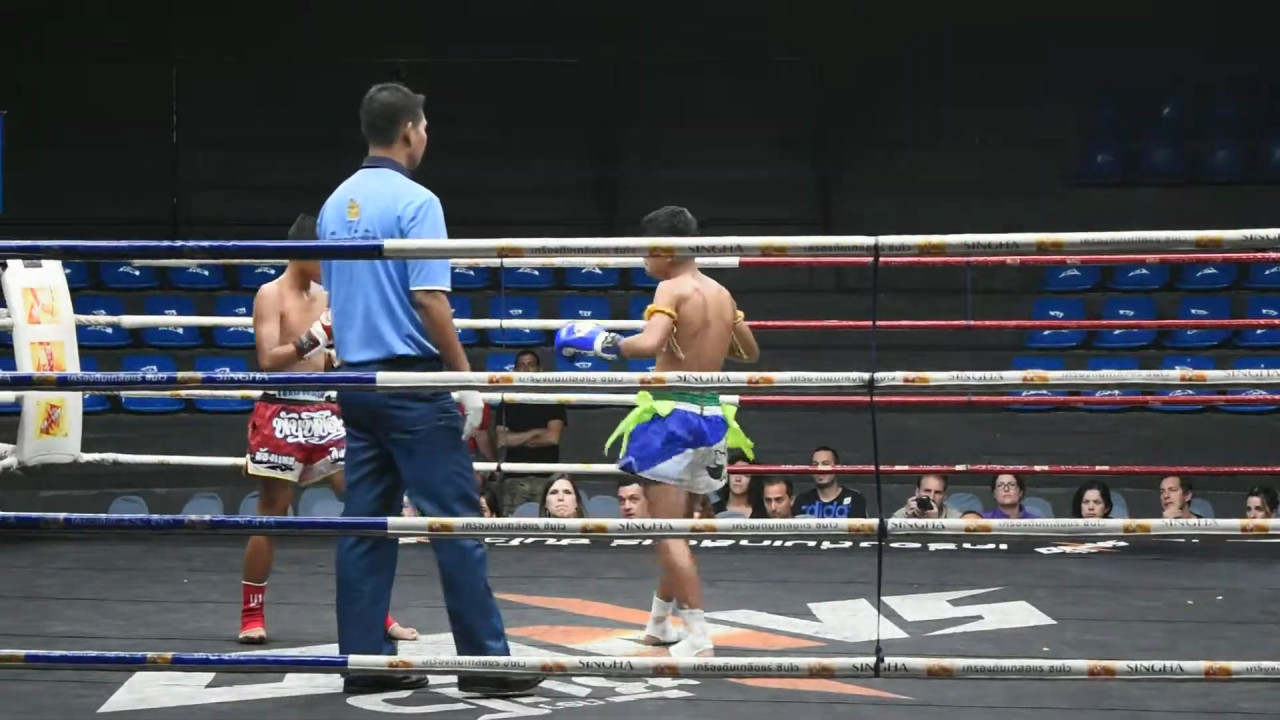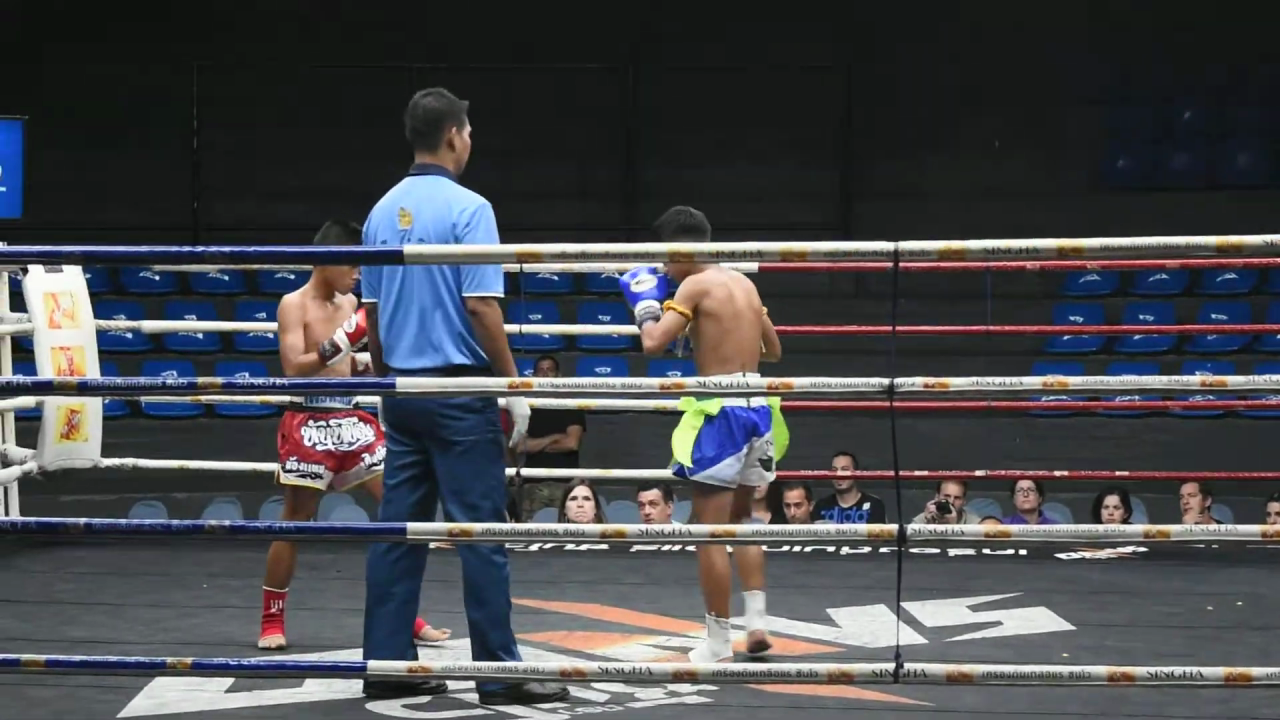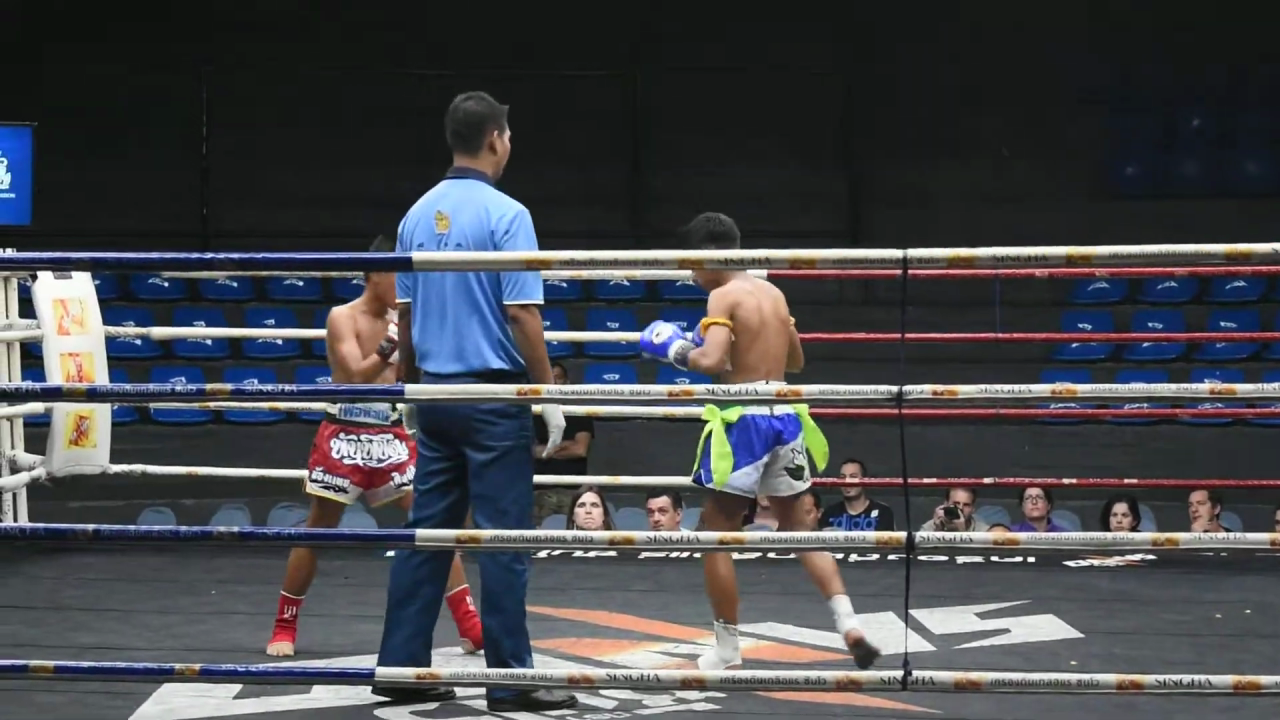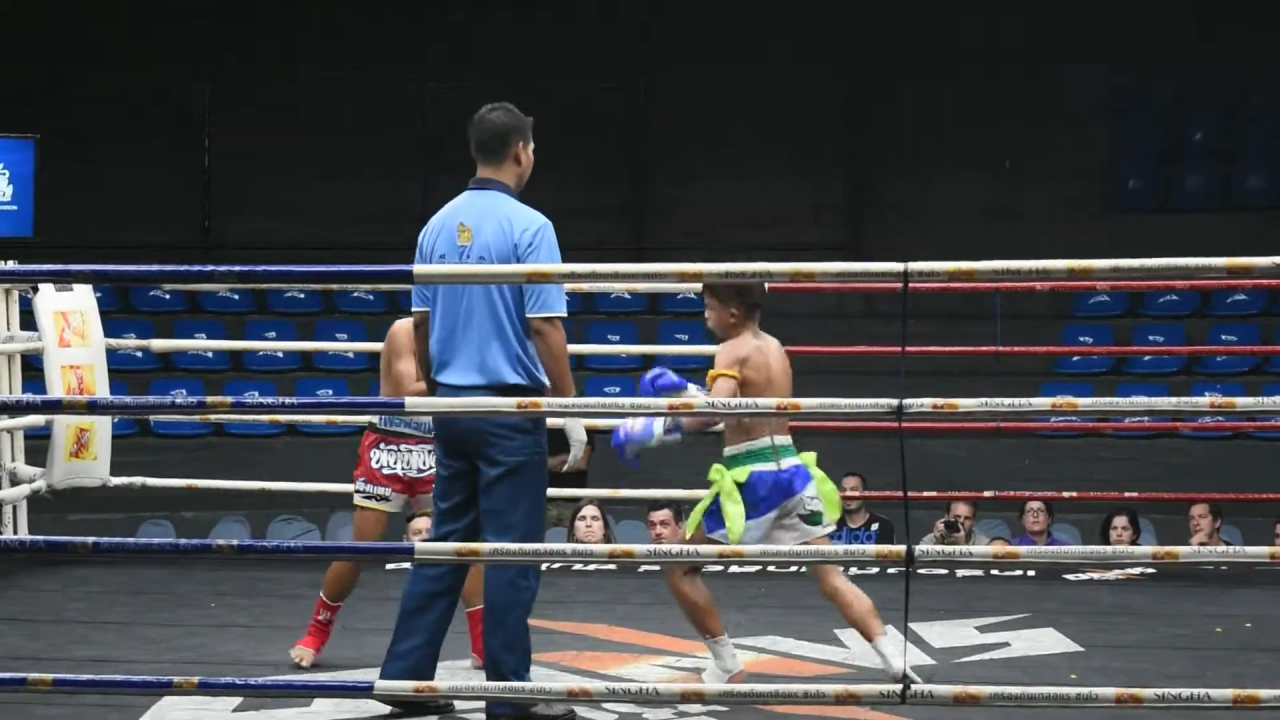
dt=0.2s
person 1, frame 1
left shoulder: (334, 204)
right shoulder: (416, 201)
right elbow: (431, 301)
right wrist: (466, 379)
left hip: (356, 382)
right hip: (410, 381)
left knee: (365, 523)
right knee: (453, 519)
left ankle: (365, 658)
right ankle: (484, 658)
person 1, frame 2
left shoulder: (381, 211)
right shoulder: (467, 208)
left elbow: (373, 311)
right elbow: (482, 307)
right wrist: (514, 386)
left hip: (401, 391)
right hip: (457, 390)
left knee: (398, 528)
right knee: (480, 532)
left ankle: (387, 663)
right ankle: (499, 673)
person 1, frame 3
left shoulder: (417, 214)
right shoulder: (506, 213)
left elbow: (404, 313)
right elbow: (523, 314)
left wrist: (412, 386)
right wrist: (549, 394)
left hip: (436, 394)
right hip: (492, 395)
left knee: (426, 533)
right knee: (502, 539)
left ankle: (401, 665)
right ankle: (509, 680)
person 1, frame 4
left shoulder: (437, 225)
right shoulder: (528, 226)
left elbow: (421, 325)
right elbow: (545, 328)
right wrist: (570, 411)
left hip: (452, 406)
right hip: (509, 409)
left knee: (445, 544)
right knee: (511, 552)
person 2, frame 1
left shoulder: (672, 289)
right shoulder: (722, 294)
left elbow: (649, 346)
right elbow: (750, 353)
left wrist: (599, 341)
left hip: (671, 414)
right hip: (712, 416)
left knee: (668, 530)
right knee: (680, 523)
left ankle: (697, 633)
right ankle: (660, 623)
person 2, frame 2
left shoulder: (695, 285)
right shoulder: (744, 284)
left elbow: (653, 343)
right elbow: (773, 350)
left wrist: (645, 302)
left hip: (720, 412)
right hip: (757, 407)
left knee: (709, 531)
right knee: (741, 520)
left ankle: (717, 642)
right ankle: (756, 623)
person 2, frame 3
left shoulder: (723, 297)
right shoulder: (773, 293)
left elbow: (711, 362)
right elbow: (796, 362)
left wrist: (673, 347)
left hip: (744, 422)
right hip: (785, 417)
left knee: (714, 537)
right knee: (798, 530)
left ankle: (726, 648)
right ankle: (849, 624)
person 2, frame 4
left shoulder: (731, 351)
right shoulder: (774, 348)
left elbow: (713, 412)
left wrist: (655, 429)
right wrist: (687, 390)
left hip: (751, 477)
right hip: (792, 468)
left knee: (680, 569)
right knee: (831, 577)
left ankle: (726, 663)
right ankle: (893, 659)
person 3, frame 1
left shoulder: (322, 295)
right shoulder: (271, 296)
right elbow: (268, 361)
right wrist: (317, 336)
left hip: (324, 412)
right hip: (284, 417)
right knee: (271, 515)
right ankle: (252, 615)
person 3, frame 2
left shoulder: (349, 304)
right shoulder: (293, 305)
right elbow: (293, 369)
left wrist: (374, 360)
right wrist: (339, 342)
left hip: (353, 420)
right hip: (311, 424)
right knee: (295, 523)
right ankle: (272, 620)
person 3, frame 3
left shoulder: (400, 318)
right shoulder: (342, 317)
right elbow: (358, 376)
right wrist: (396, 339)
left hip: (391, 436)
right hip: (345, 437)
right knee: (317, 533)
left ankle: (471, 627)
right ankle: (283, 628)
person 3, frame 4
right shoulder: (403, 331)
right elbow: (410, 393)
left hip: (432, 449)
right hip: (388, 447)
left ankle: (484, 646)
right ankle: (315, 634)
